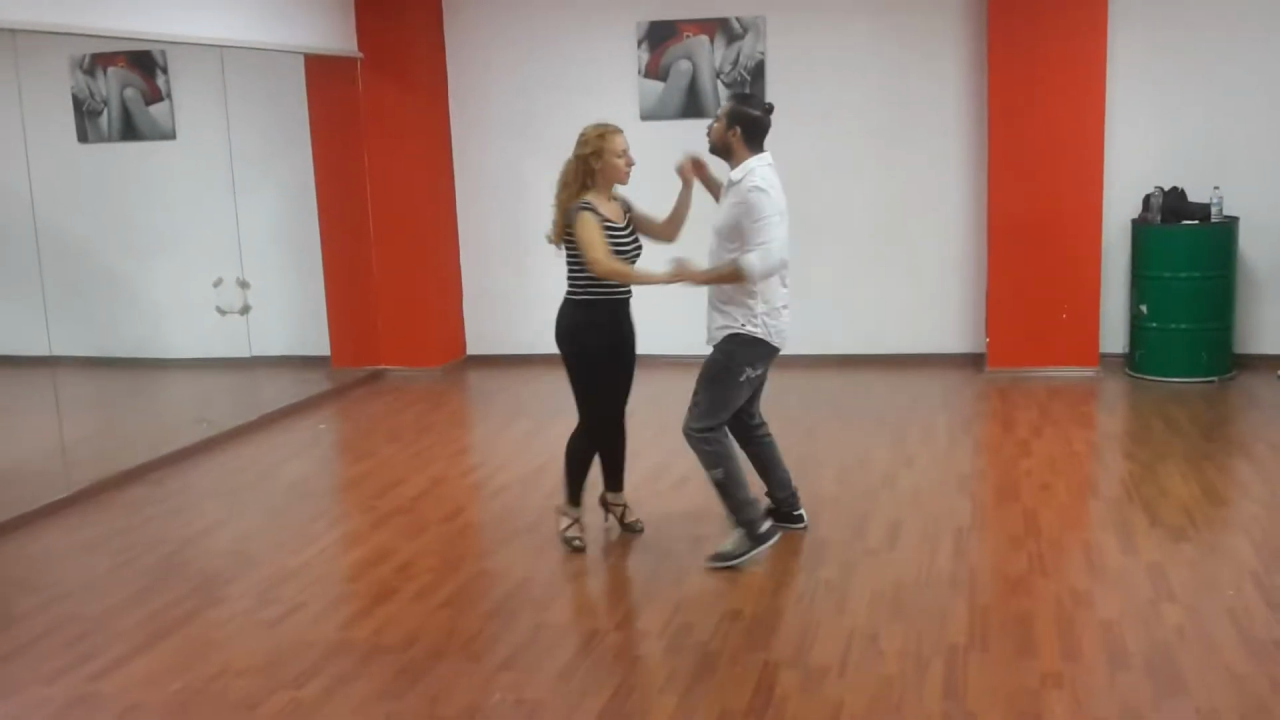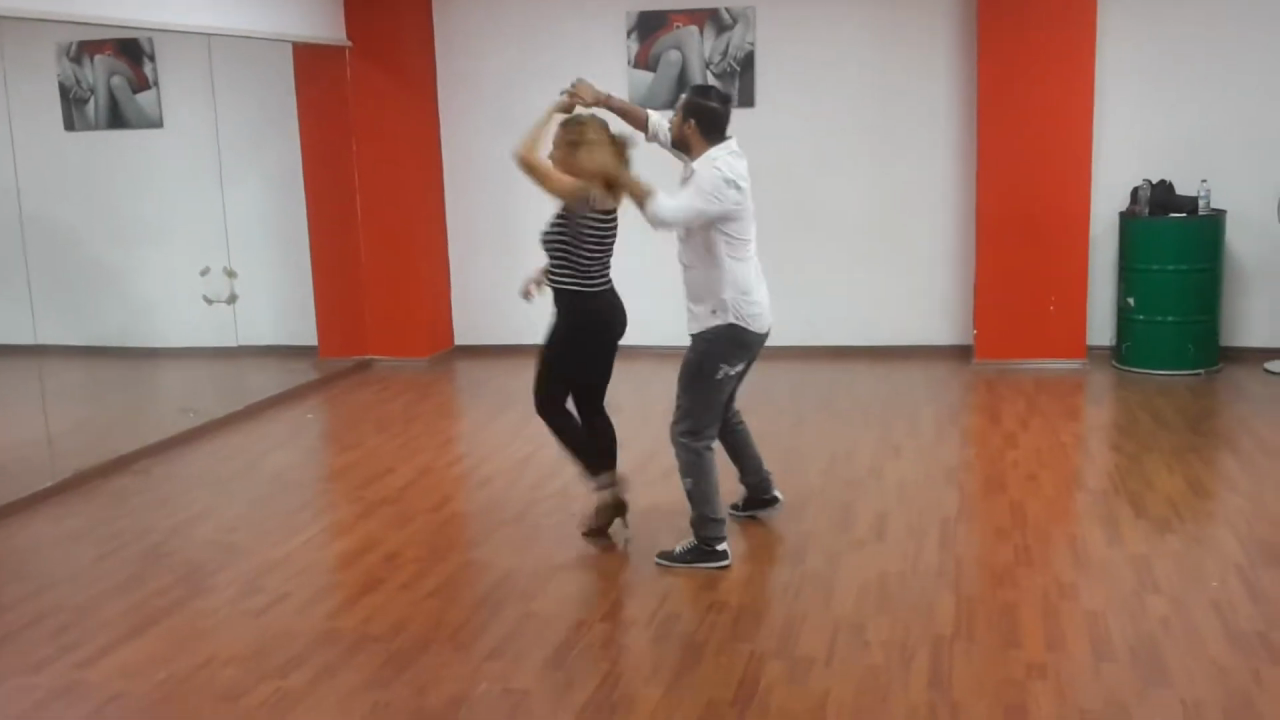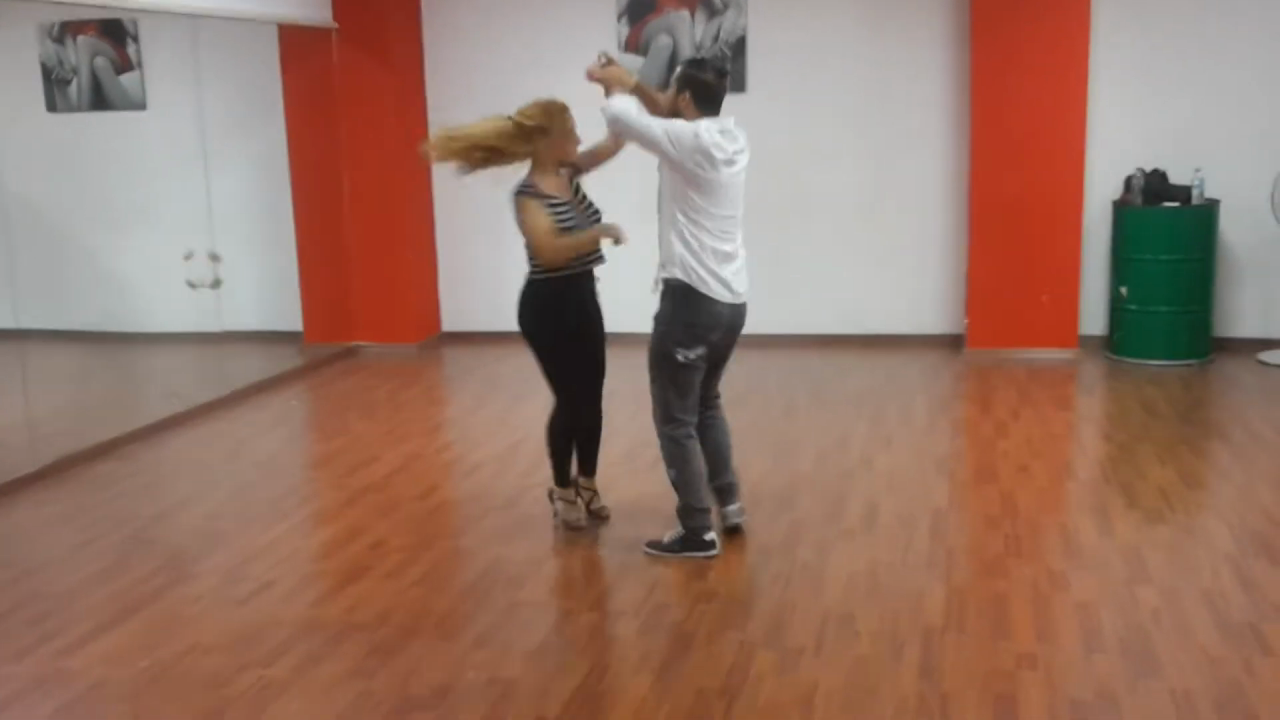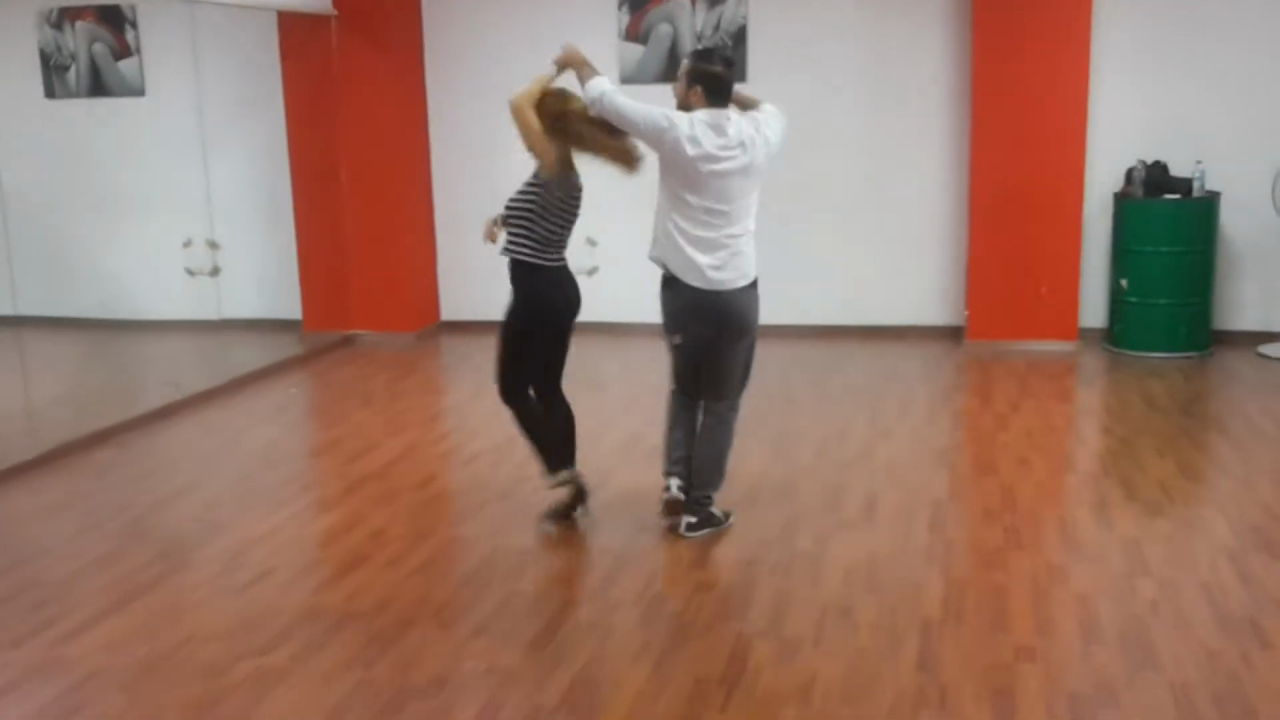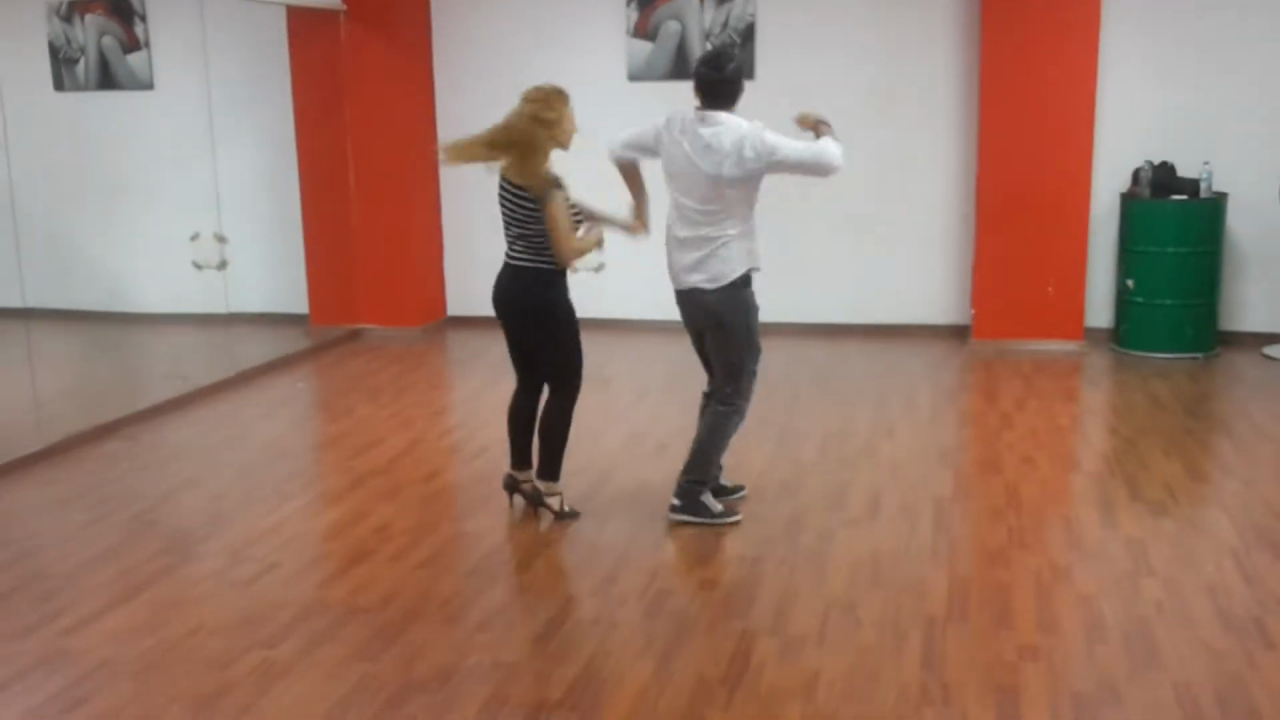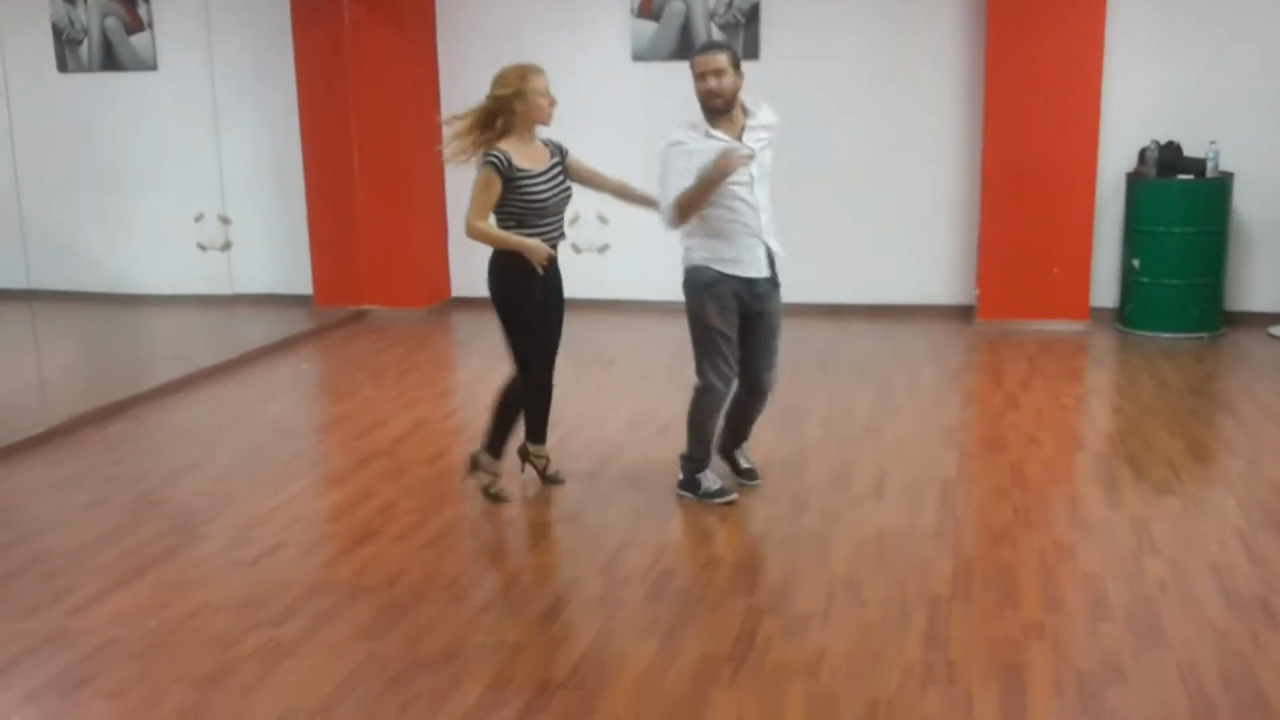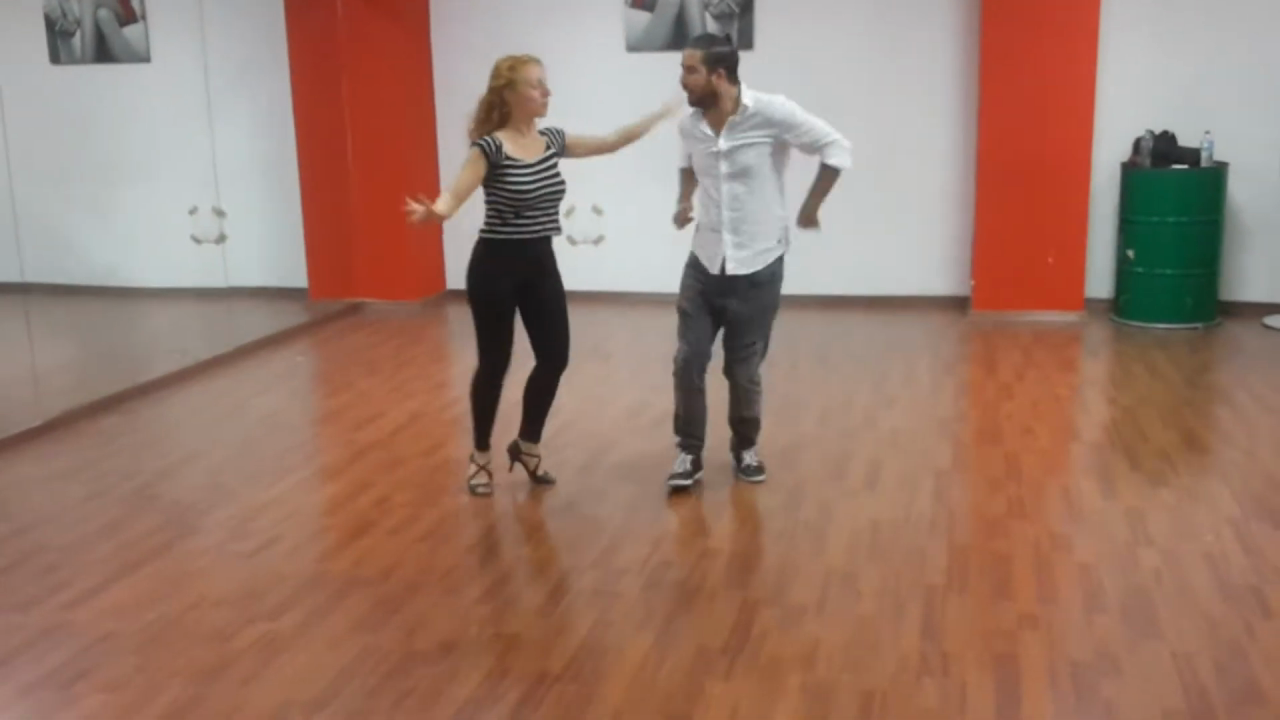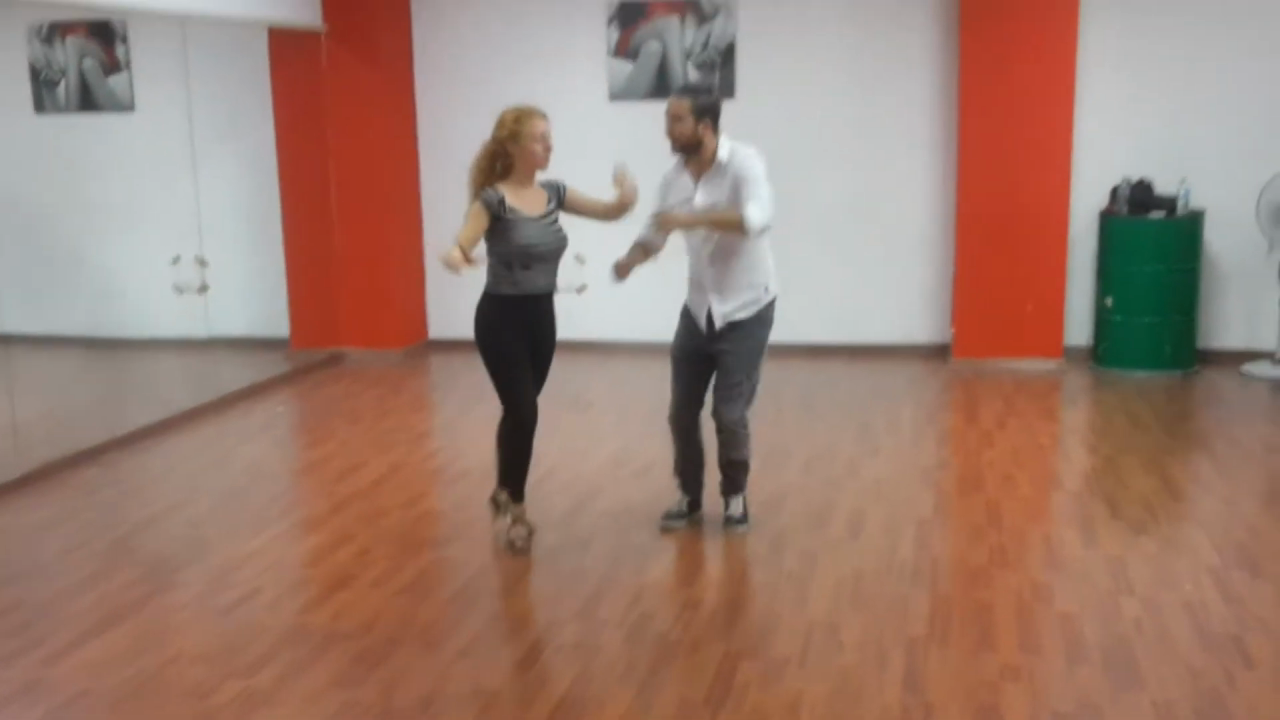
dt=0.3s
person 1, frame 1
left shoulder: (756, 188)
right shoulder: (747, 175)
left elbow: (760, 264)
left wrist: (704, 275)
right wrist: (706, 180)
left hip: (749, 330)
right hip: (746, 326)
left knee: (702, 427)
right knee: (745, 421)
left ankle: (754, 526)
right ankle: (788, 507)
person 1, frame 2
left shoulder: (718, 175)
right shoulder: (716, 155)
left elbow: (666, 212)
right elbow: (655, 128)
left wrist: (618, 174)
right wrist: (605, 101)
left hip: (729, 322)
right hip: (739, 316)
left knee: (691, 432)
right knee: (720, 411)
left ankle: (710, 543)
right ankle: (761, 489)
person 1, frame 3
left shoulder: (690, 142)
right shoulder: (732, 136)
left elbow: (621, 116)
right elbow: (672, 116)
left wrist: (614, 83)
right wrist: (630, 82)
left hip: (690, 300)
right hip: (731, 300)
left knee: (676, 418)
right knee: (704, 403)
left ankle: (699, 529)
right ankle: (727, 502)
person 1, frame 4
left shoulder: (676, 130)
right shoulder: (759, 134)
left elbow: (604, 99)
right elbow: (768, 109)
left wrist: (578, 62)
right wrist: (730, 92)
left hip: (684, 289)
right hip: (738, 292)
left knee: (686, 391)
right knee: (723, 403)
left ankle: (676, 481)
right ankle: (700, 505)
person 1, frame 5
left shoulder: (674, 128)
right shoulder: (747, 137)
left elbow: (620, 151)
right elbow: (829, 160)
left wrist: (640, 201)
right wrist: (819, 127)
left hip: (692, 286)
right hip: (725, 287)
left knee: (723, 388)
right knee: (732, 395)
left ankle: (704, 477)
right ankle: (691, 495)
person 1, frame 6
left shoulder: (765, 117)
right shoulder: (684, 143)
right elbow: (675, 215)
right wrist: (712, 179)
left hip: (762, 271)
right hip: (712, 275)
left knee: (760, 378)
right knee: (716, 380)
left ankle: (733, 446)
right ankle: (694, 472)
person 1, frame 7
left shoulder: (774, 113)
right shoulder: (689, 126)
left elbow: (838, 149)
left wrist: (811, 206)
right wrist: (684, 200)
left hip: (757, 269)
right hip: (703, 263)
left knee: (743, 370)
right knee: (689, 364)
left ankle: (745, 448)
right ankle: (689, 452)
person 1, frame 8
left shoulder: (743, 162)
right shoulder: (673, 180)
left elbow: (758, 217)
right elbow: (654, 236)
left wrist: (692, 220)
right wrist: (630, 258)
left hip: (746, 311)
right hip: (698, 310)
left knee: (730, 412)
right knee: (682, 413)
left ankle: (734, 494)
right ankle: (690, 495)
person 2, frame 1
left shoulder: (622, 206)
right shoulder: (580, 208)
left elbow: (666, 232)
right elbow: (604, 267)
left wrist: (686, 186)
right wrist: (664, 277)
left hip: (617, 320)
right hip: (582, 322)
left knee: (612, 416)
right knee: (594, 420)
left ankle: (614, 495)
right ankle: (571, 508)
person 2, frame 2
left shoulder: (583, 194)
right shoulder: (599, 195)
left elbow: (526, 156)
left wrist: (552, 112)
right wrist: (546, 273)
left hip: (586, 316)
right hip: (596, 312)
left knee: (548, 401)
right knee: (588, 404)
left ankle: (605, 485)
right ankle: (608, 488)
person 2, frame 3
left shoulder: (572, 175)
right shoulder: (528, 192)
left elbow: (613, 144)
right elbow: (549, 253)
right wrist: (598, 234)
left hip: (581, 300)
right hip: (545, 305)
left knee: (590, 398)
right knee: (572, 400)
left ankle: (586, 483)
right ankle: (565, 487)
person 2, frame 4
left shoulder: (555, 170)
right shoulder: (556, 172)
left elbow: (519, 104)
left wrist: (546, 79)
right wrist: (502, 222)
left hip: (540, 293)
right hip: (543, 290)
left knee: (513, 387)
right knee: (545, 389)
left ankle: (564, 475)
right ankle: (568, 476)
person 2, frame 5
left shoulder: (515, 171)
right shoulder: (545, 182)
right elbow: (571, 246)
left wrist: (611, 220)
right wrist: (589, 237)
left hip: (517, 290)
right hip: (539, 294)
left knee: (531, 384)
right knee: (565, 386)
left ankle: (520, 473)
right ankle: (547, 486)
person 2, frame 6
left shoulder: (553, 152)
right shoulder: (498, 160)
left elbow: (604, 183)
right elbow: (474, 225)
left wrist: (659, 204)
right wrist: (523, 243)
left hip: (544, 272)
right hip: (513, 276)
left knee: (539, 366)
right knee: (532, 370)
left ankle: (535, 447)
right ankle: (487, 459)
person 2, frame 7
left shoulder: (555, 140)
right shoulder: (488, 146)
left elbow: (612, 143)
right elbow: (454, 195)
left wrist: (655, 119)
right wrist: (435, 211)
left hip: (541, 262)
right hip: (496, 263)
left knee: (555, 359)
right knee: (494, 363)
left ankle: (528, 444)
right ankle: (481, 455)
person 2, frame 8
left shoulder: (553, 193)
right shoulder: (492, 200)
left elbow: (609, 211)
right elbow: (460, 247)
left wrist: (626, 197)
right wrist: (457, 259)
left hip: (541, 315)
right hip: (502, 318)
left knee: (520, 413)
right knee: (522, 412)
left ankle: (507, 493)
right ankle: (514, 505)
